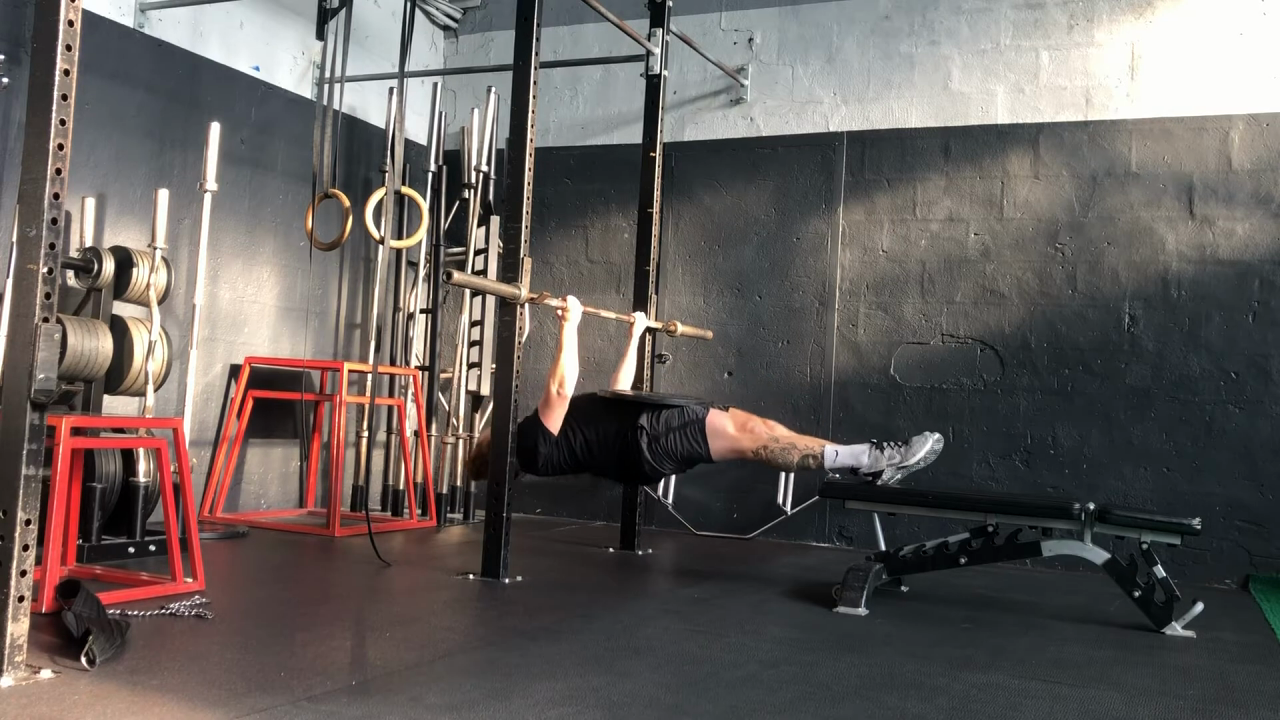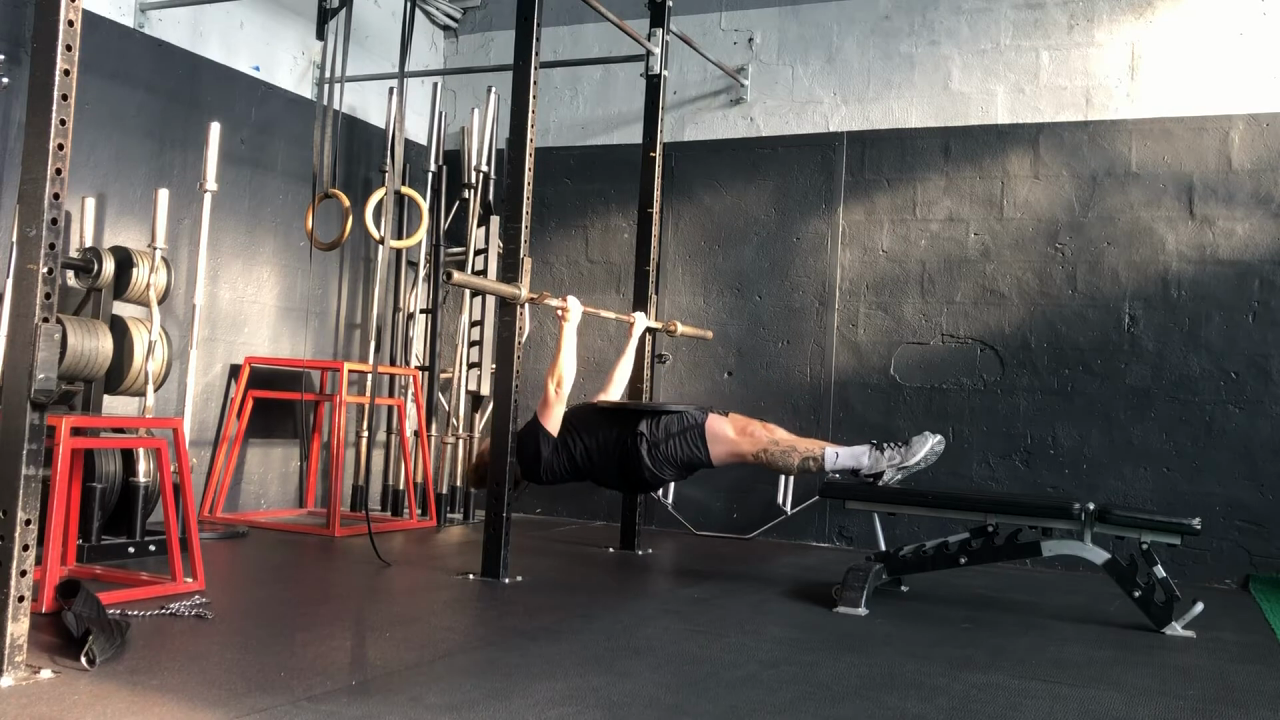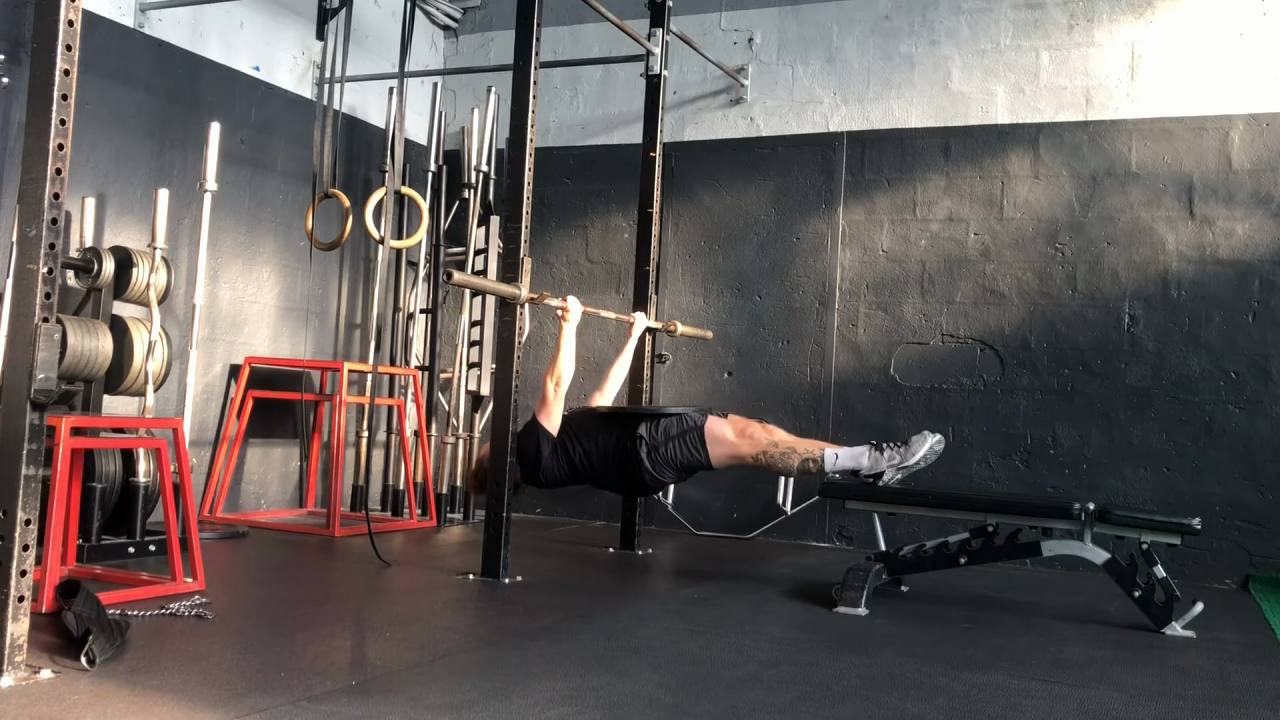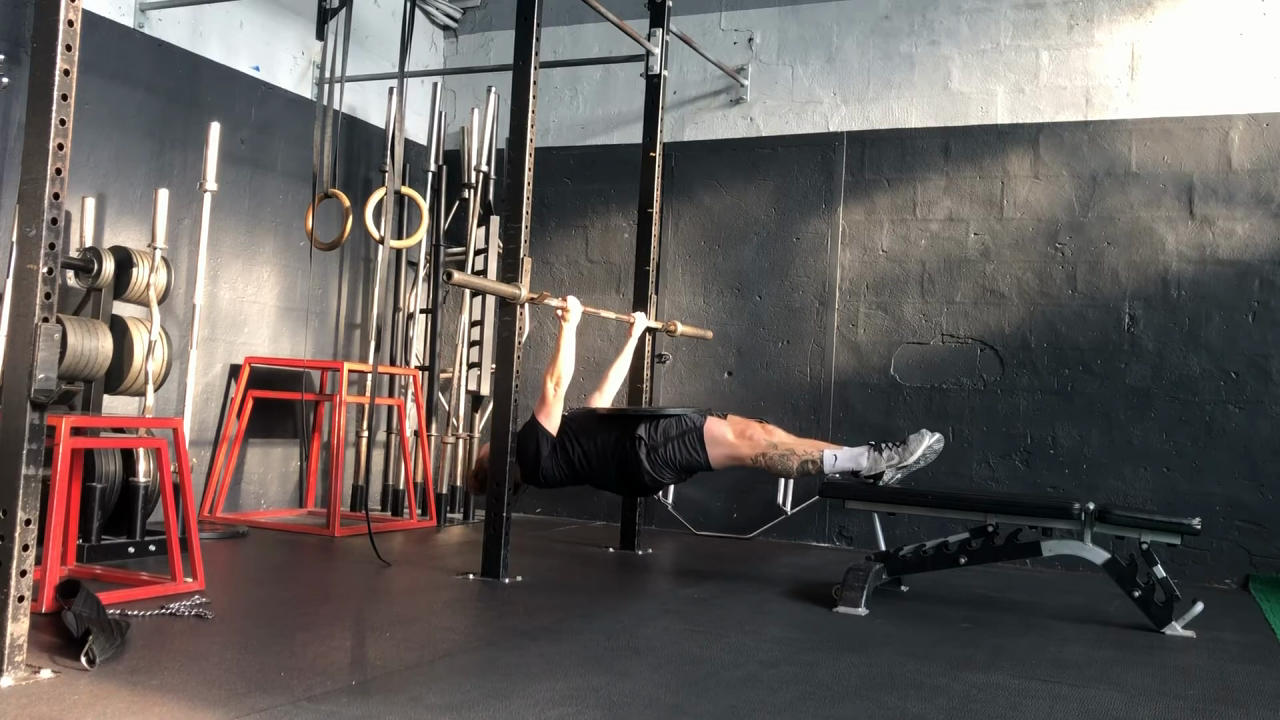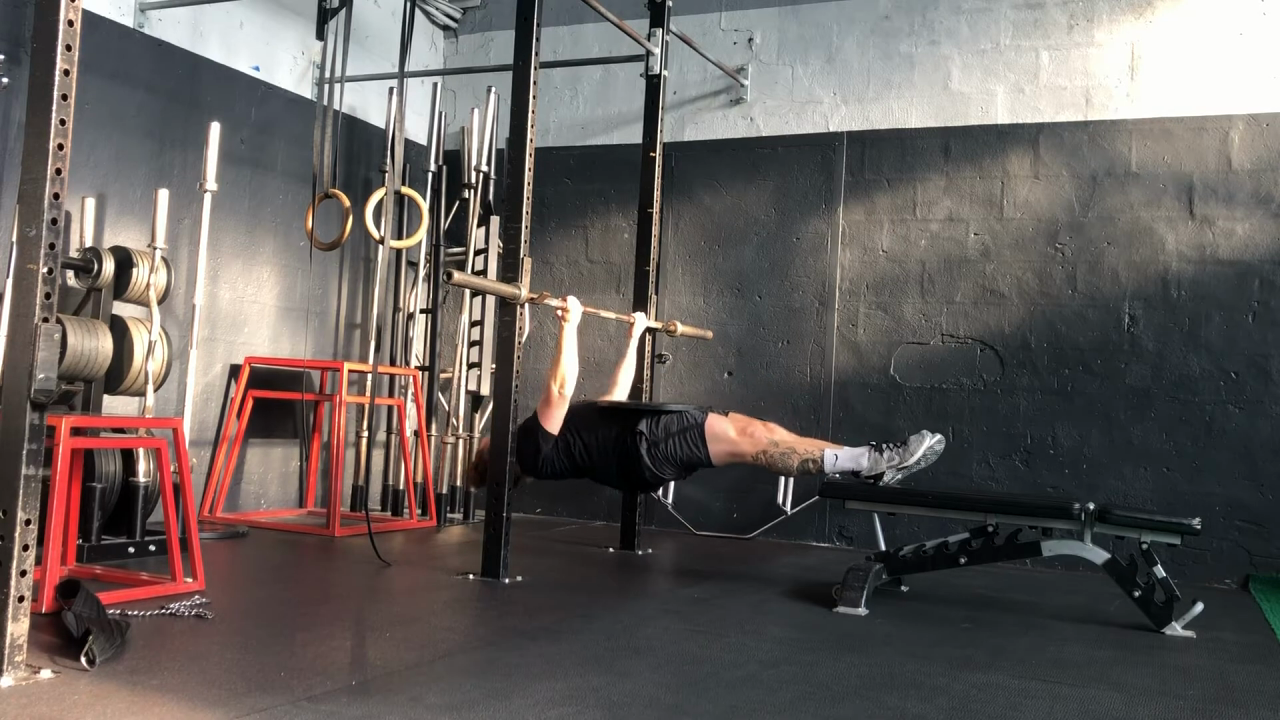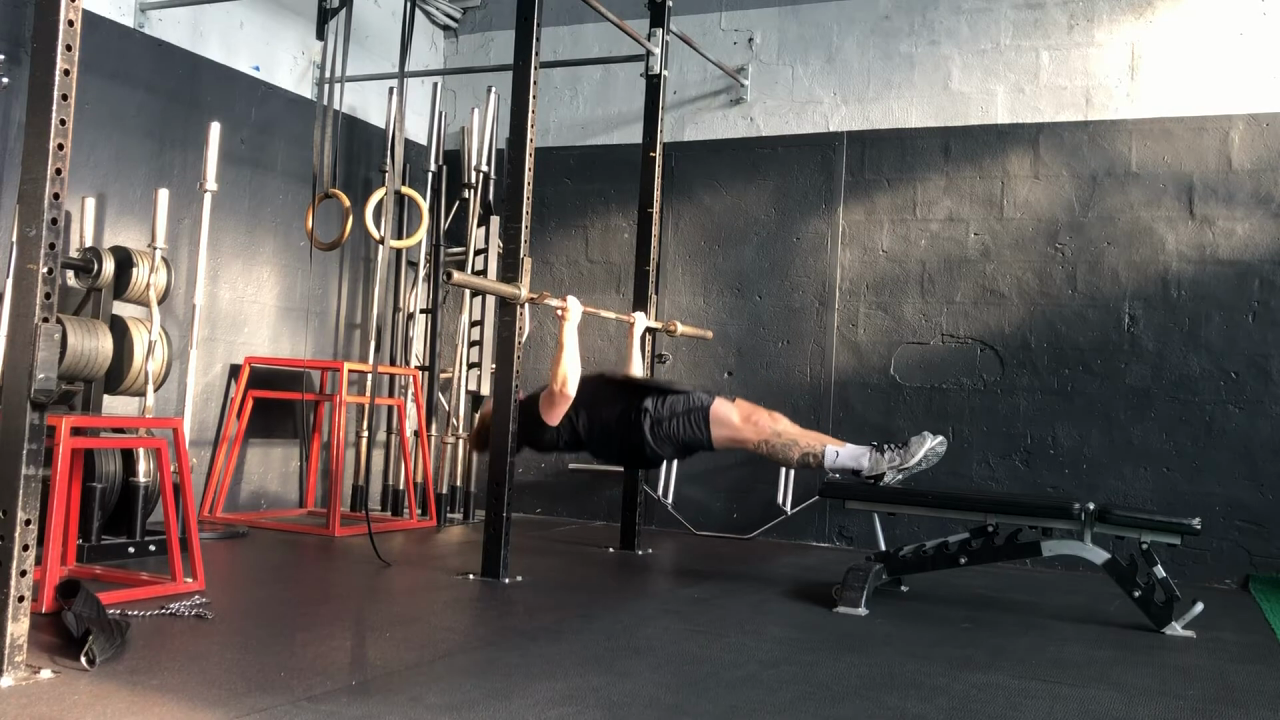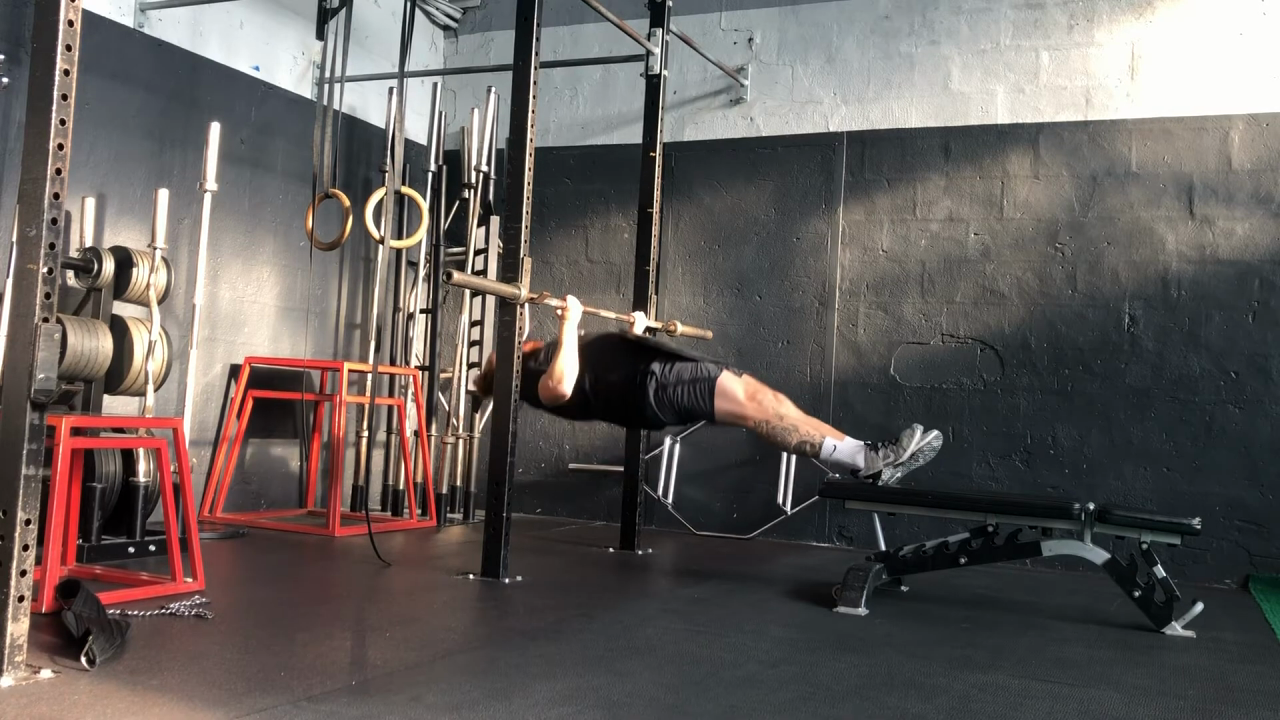
dt=0.2s
person 1, frame 1
left shoulder: (536, 438)
right shoulder: (533, 444)
left elbow: (617, 396)
right elbow: (561, 389)
left wrist: (635, 336)
right wrist: (568, 326)
left hip: (644, 427)
right hip: (642, 439)
left knee: (754, 428)
right knee: (747, 435)
left ankle: (873, 462)
right ankle: (873, 459)
person 1, frame 2
left shoulder: (539, 446)
right shoulder: (534, 451)
left elbow: (610, 396)
right elbow: (558, 388)
left wrist: (634, 337)
right wrist: (568, 327)
left hip: (644, 434)
right hip: (643, 446)
left knee: (754, 431)
right knee: (748, 438)
left ankle: (872, 462)
right ankle: (872, 461)
person 1, frame 3
left shoulder: (541, 448)
right shoulder: (534, 453)
left elbow: (603, 395)
right elbow: (556, 386)
left wrist: (633, 337)
right wrist: (568, 325)
left hip: (645, 437)
right hip: (643, 449)
left knee: (755, 432)
right knee: (747, 440)
left ankle: (872, 461)
right ankle: (872, 461)
person 1, frame 4
left shoulder: (548, 445)
right shoulder: (533, 452)
left elbow: (603, 393)
right elbow: (555, 386)
left wrist: (633, 338)
right wrist: (568, 325)
left hip: (646, 437)
right hip: (643, 450)
left knee: (757, 433)
right knee: (745, 441)
left ankle: (872, 461)
right ankle: (871, 462)
person 1, frame 5
left shoulder: (539, 442)
right shoulder: (533, 446)
left elbow: (614, 397)
right elbow: (561, 388)
left wrist: (634, 337)
right wrist: (568, 326)
left hip: (647, 434)
right hip: (642, 446)
left knee: (756, 432)
right knee: (746, 439)
left ankle: (870, 462)
right ankle: (870, 463)
person 1, frame 6
left shoulder: (537, 413)
right shoulder: (534, 423)
left elbow: (630, 386)
right elbow: (565, 388)
left wrist: (636, 336)
right wrist: (568, 326)
left hip: (649, 411)
right hip: (645, 424)
left knee: (761, 419)
right knee: (751, 426)
left ankle: (872, 461)
right ankle: (873, 462)
person 1, frame 7
left shoulder: (545, 359)
right shoulder: (532, 379)
right elbow: (562, 385)
left wrist: (635, 332)
right wrist: (567, 324)
left hip: (654, 372)
right hip: (650, 387)
left knee: (765, 399)
right knee: (753, 404)
left ankle: (868, 458)
right ankle: (866, 459)
